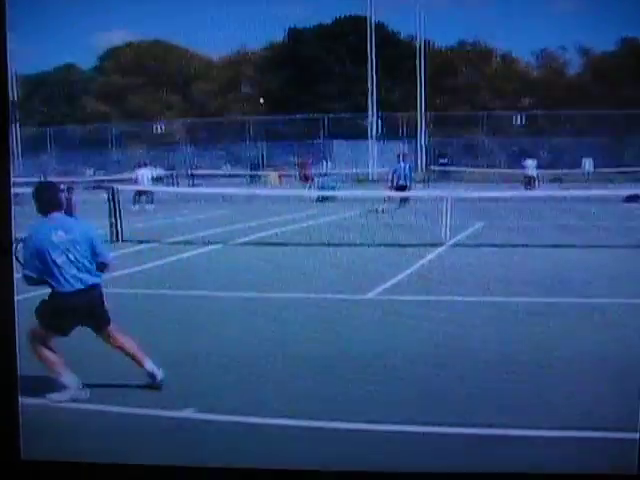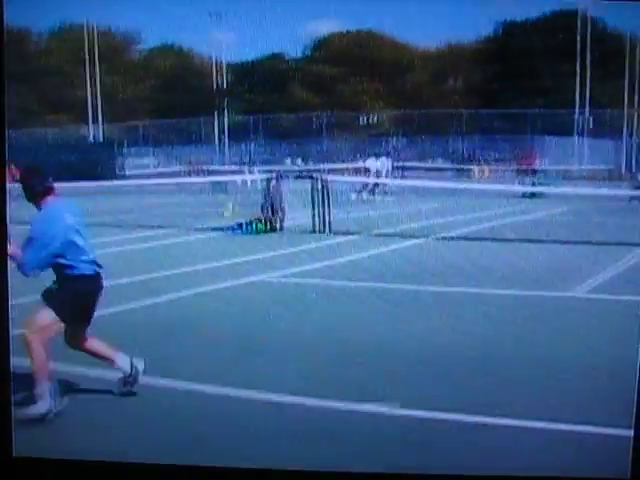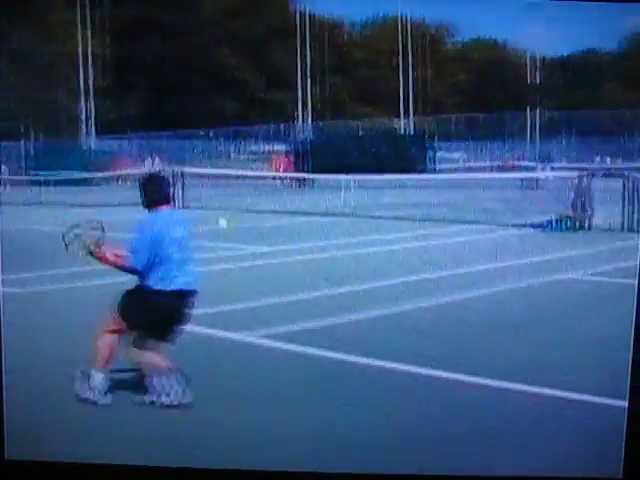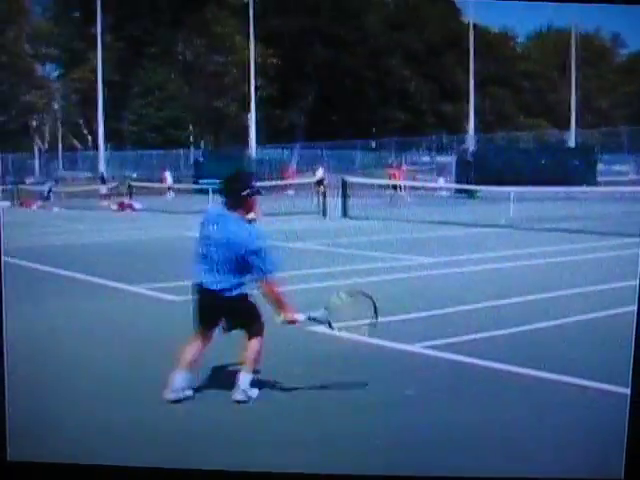
dt=0.5s
person 1, frame 1
left shoulder: (34, 236)
right shoulder: (82, 227)
left elbow: (32, 278)
right elbow: (104, 263)
left hip: (65, 300)
right hip: (93, 294)
left knee: (37, 339)
right knee: (111, 334)
left ankle: (72, 387)
right ankle: (153, 371)
person 1, frame 2
left shoulder: (44, 221)
right shoulder: (66, 208)
left elbow: (29, 266)
left wrist: (13, 252)
right wrist: (23, 250)
left hip: (78, 285)
right hip: (87, 279)
left knee: (33, 334)
right knee: (75, 338)
left ankle: (46, 398)
right ankle: (128, 365)
person 1, frame 3
left shoulder: (149, 225)
right shoulder: (180, 221)
left elbow: (137, 266)
left wrist: (109, 257)
right wrist: (118, 254)
left hip: (156, 295)
right hip: (183, 299)
left knee: (110, 329)
right knee: (141, 346)
left ankle: (96, 386)
right ankle: (171, 389)
person 1, frame 4
left shoulder: (211, 216)
right shoulder: (250, 237)
right elbow: (267, 282)
right wrist: (286, 310)
left hip: (205, 292)
right hip: (233, 298)
left knee: (202, 337)
right knee: (256, 331)
left ankle: (177, 385)
right ankle: (243, 386)
